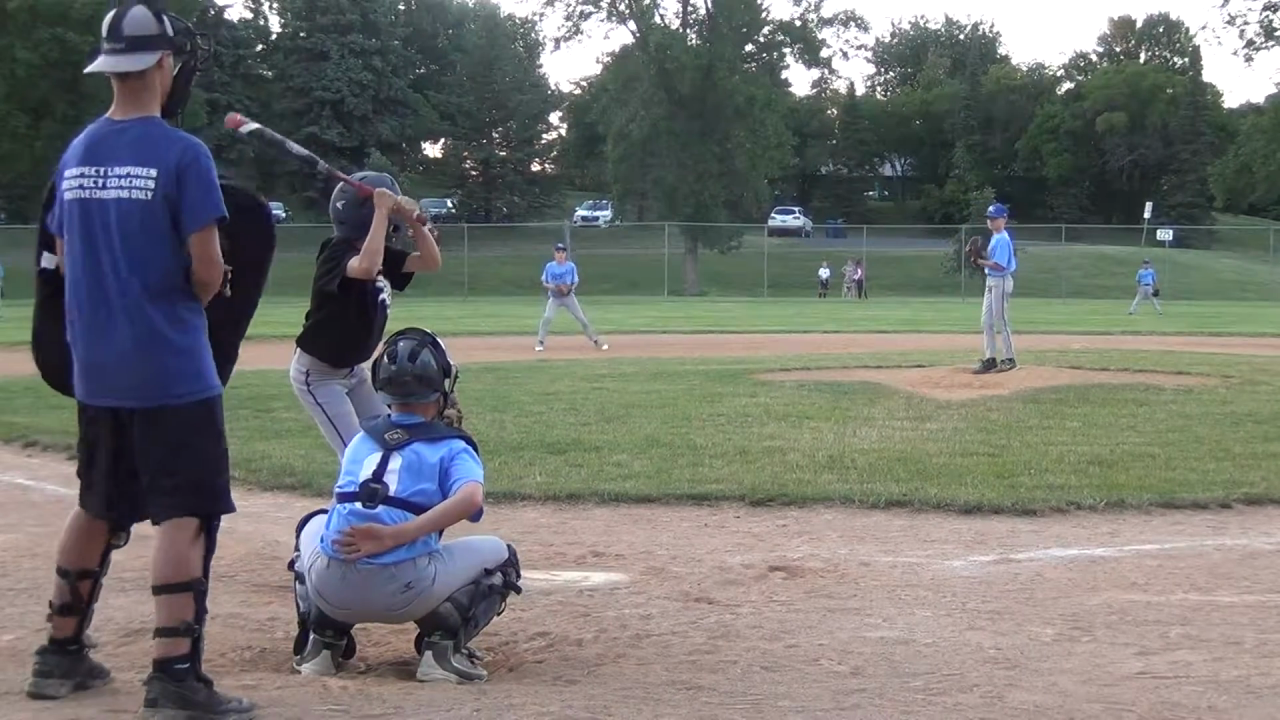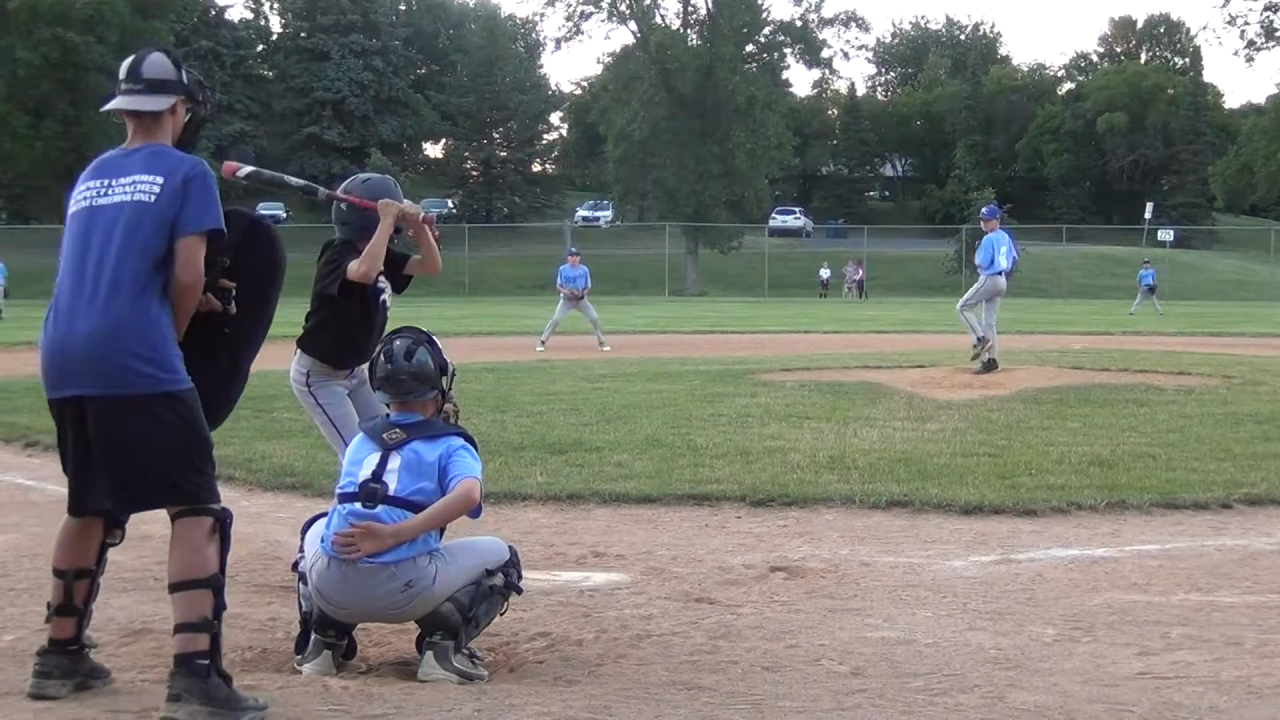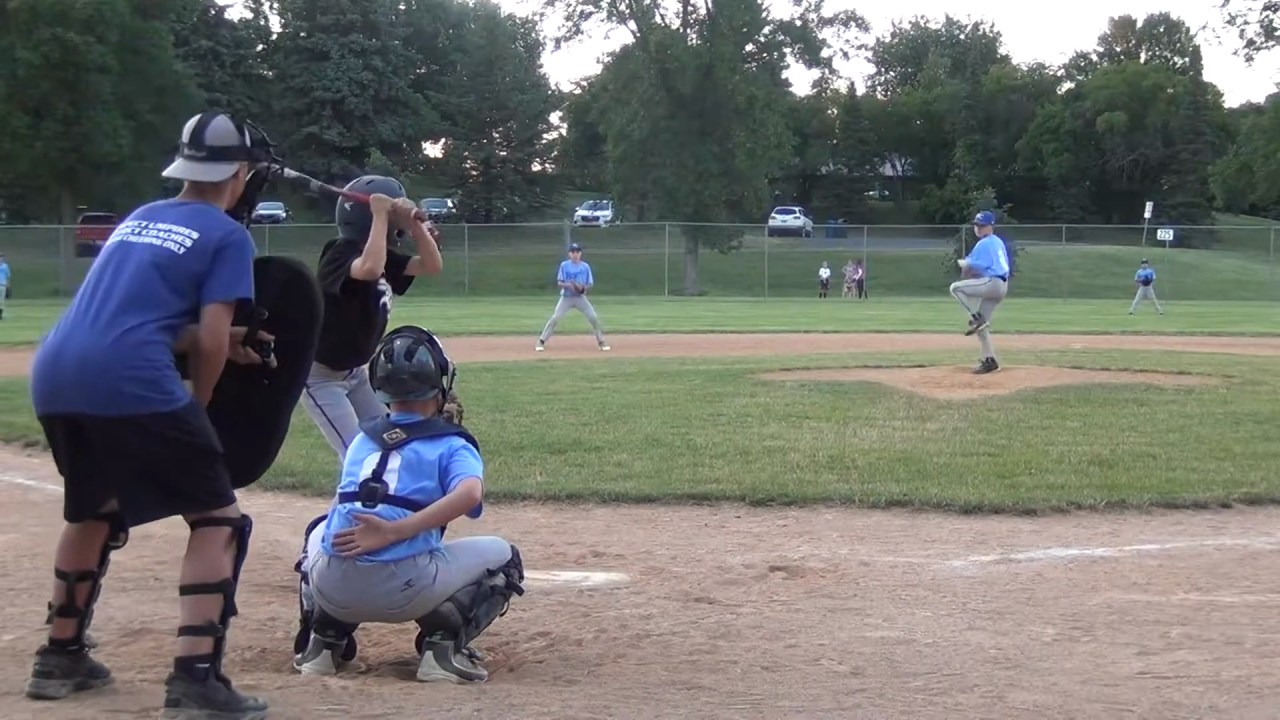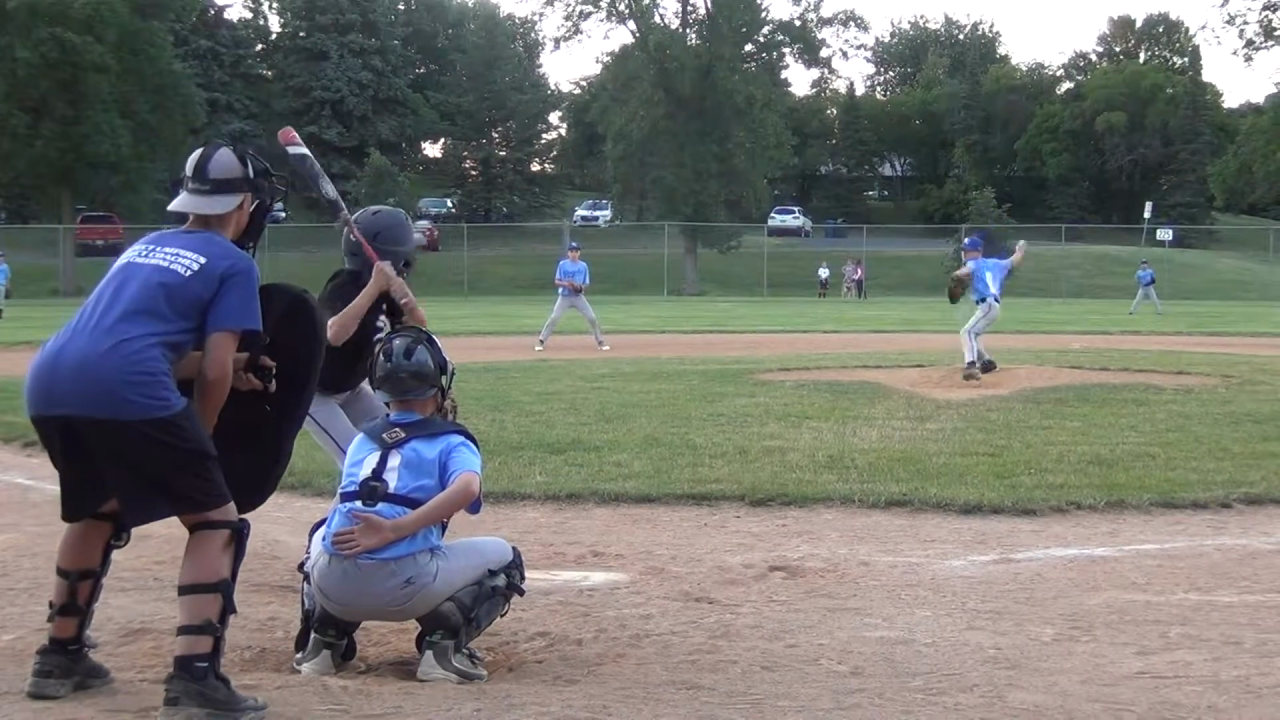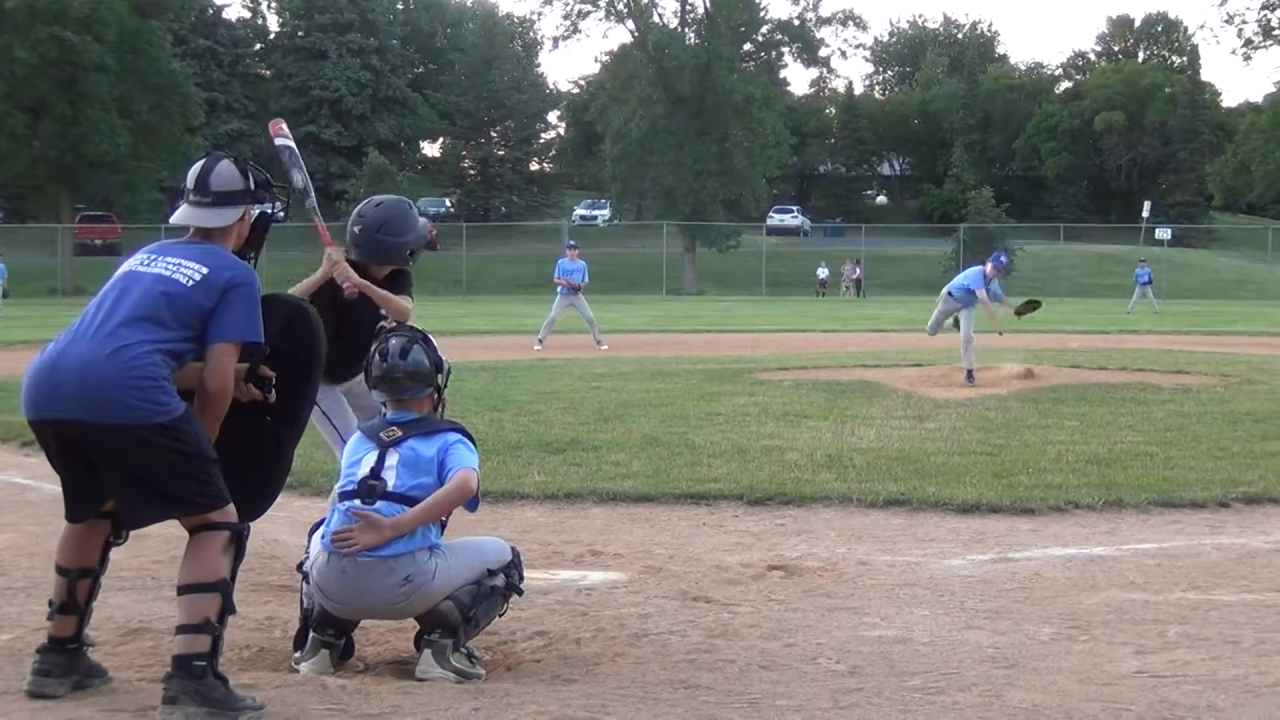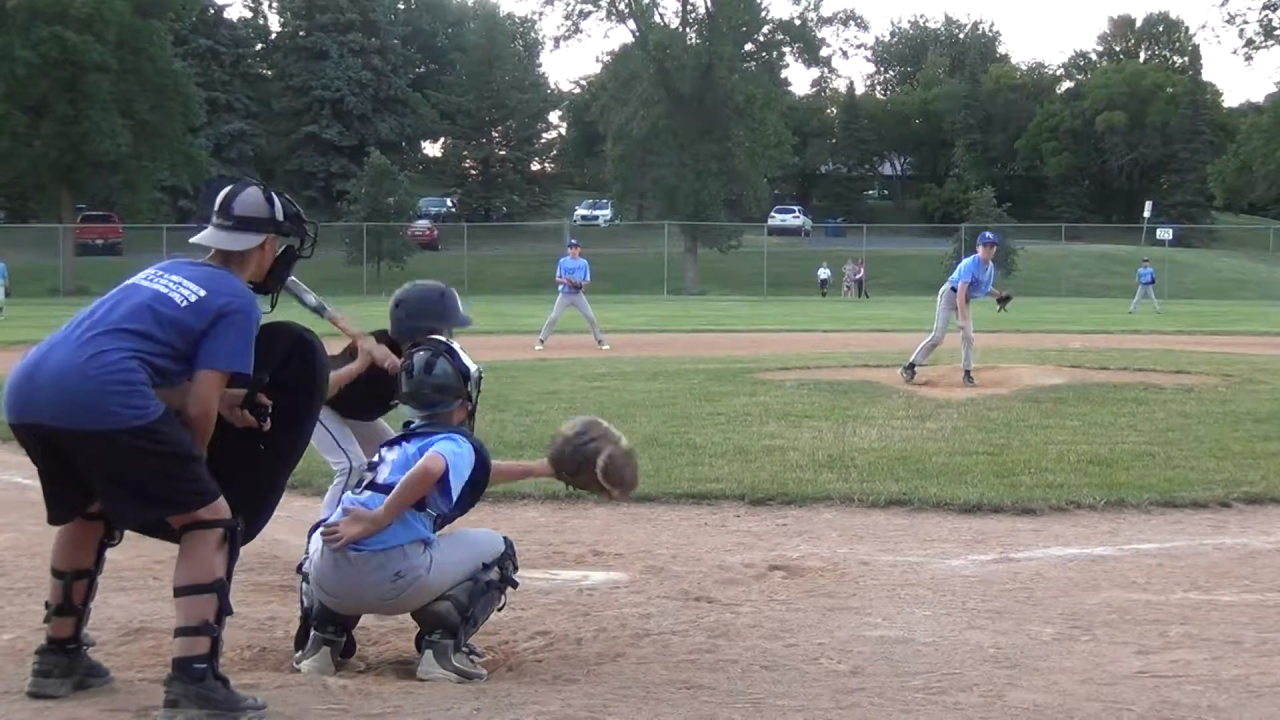
dt=0.4s
person 1, frame 1
left shoulder: (75, 152)
right shoulder: (182, 153)
left elbow: (65, 261)
right elbow: (206, 270)
left hip: (96, 368)
right hip: (171, 367)
left knee: (99, 508)
right knee: (184, 518)
left ankle: (60, 655)
person 1, frame 2
left shoulder: (89, 176)
right shoulder: (187, 171)
right elbow: (189, 275)
left wrist: (171, 306)
right wrist: (170, 334)
left hip: (63, 360)
right hip: (137, 362)
left knee: (91, 507)
right knee: (197, 510)
left ankle: (60, 655)
person 1, frame 3
left shoulder: (136, 218)
right shoulder: (227, 235)
right elbow: (210, 339)
left wrist: (219, 343)
right wrist: (194, 406)
left hip: (54, 376)
right hip: (130, 382)
left knee: (96, 508)
right knee: (218, 519)
left ankle: (59, 656)
person 1, frame 4
left shoulder: (146, 245)
right shoulder: (234, 264)
right elbow: (214, 372)
left wrist: (223, 364)
right wrist: (196, 439)
left hip: (48, 383)
right hip: (126, 392)
left knee: (99, 509)
right knee: (217, 522)
left ankle: (60, 657)
person 1, frame 5
left shoulder: (146, 255)
right shoulder: (235, 274)
right elbow: (216, 382)
left wrist: (218, 377)
right wrist: (198, 450)
left hip: (46, 389)
right hip: (125, 397)
left knee: (97, 509)
right knee: (216, 523)
left ankle: (59, 656)
person 1, frame 6
left shoulder: (162, 272)
right shoulder: (236, 300)
right elbow: (196, 408)
left wrist: (219, 401)
right wrist: (188, 470)
right hip: (99, 401)
left knee: (89, 509)
right knee: (209, 522)
left ankle: (59, 656)
person 2, frame 1
left shoulder: (361, 438)
right shoulder: (452, 447)
right elbow: (470, 498)
right wrist: (394, 537)
left hip: (330, 588)
right hip: (402, 590)
left knee: (315, 524)
right knee: (499, 555)
left ankle: (321, 641)
right ankle: (443, 646)
person 2, frame 2
left shoulder: (361, 439)
right shoulder: (451, 444)
right elbow: (468, 494)
right wrist: (393, 536)
left hip: (331, 588)
right hip: (404, 590)
left knee: (318, 528)
right knee: (501, 557)
left ankle: (323, 642)
right ankle: (443, 646)
person 2, frame 3
left shoulder: (362, 439)
right shoulder: (452, 444)
right elbow: (469, 494)
right wrist: (393, 532)
left hip: (333, 588)
right hip: (404, 589)
left knee: (322, 529)
right knee: (503, 556)
left ankle: (323, 641)
right ankle: (444, 646)
person 2, frame 4
left shoulder: (363, 439)
right shoulder: (452, 441)
right elbow: (467, 488)
right wrist: (393, 530)
left hip: (333, 586)
right hip: (405, 586)
left knee: (324, 532)
right knee: (503, 558)
left ankle: (324, 641)
right ankle: (444, 647)
person 2, frame 5
left shoulder: (360, 438)
right shoulder: (450, 439)
right elbow: (465, 484)
right wrist: (392, 528)
left hip: (333, 585)
right hip: (405, 584)
left knee: (322, 534)
right knee: (503, 558)
left ankle: (323, 641)
right ankle: (443, 646)
person 2, frame 6
left shoulder: (399, 441)
right shoulder: (457, 443)
right elbow: (430, 469)
left wrist: (544, 467)
right wrist: (376, 520)
left hip: (330, 580)
right hip: (397, 577)
left knee: (325, 537)
right knee: (496, 550)
left ankle: (324, 641)
right ankle: (443, 647)
person 3, frame 1
left shoulder: (382, 254)
right shoulder: (338, 253)
left elbow: (431, 263)
right elbow: (367, 269)
left wrist: (413, 220)
right wrist: (381, 211)
left hip: (353, 369)
right hip: (317, 373)
person 3, frame 2
left shoulder: (382, 255)
right shoulder: (340, 255)
left elbow: (432, 266)
right elbow: (366, 272)
left wrist: (419, 225)
right wrist: (388, 220)
left hip: (353, 371)
right hip: (317, 375)
person 3, frame 3
left shoulder: (382, 256)
right shoulder: (341, 255)
left elbow: (432, 265)
right elbow: (371, 269)
left wrist: (414, 222)
right wrist: (381, 216)
left hip: (354, 371)
right hip: (319, 376)
person 3, frame 4
left shoulder: (389, 289)
right shoulder: (343, 286)
left elbow: (420, 328)
right elbow: (335, 335)
left wrist: (409, 299)
right wrist: (372, 289)
left hip: (351, 387)
right hip: (313, 393)
person 3, frame 5
left shoulder: (398, 276)
right shoulder: (336, 279)
left elbow: (404, 312)
left wrist: (360, 283)
right wrist: (322, 274)
left hip: (353, 376)
person 3, frame 6
right shoulder: (373, 348)
left wrist: (397, 364)
right wrist: (360, 364)
left hip: (349, 414)
right hip: (317, 403)
right knee: (353, 466)
